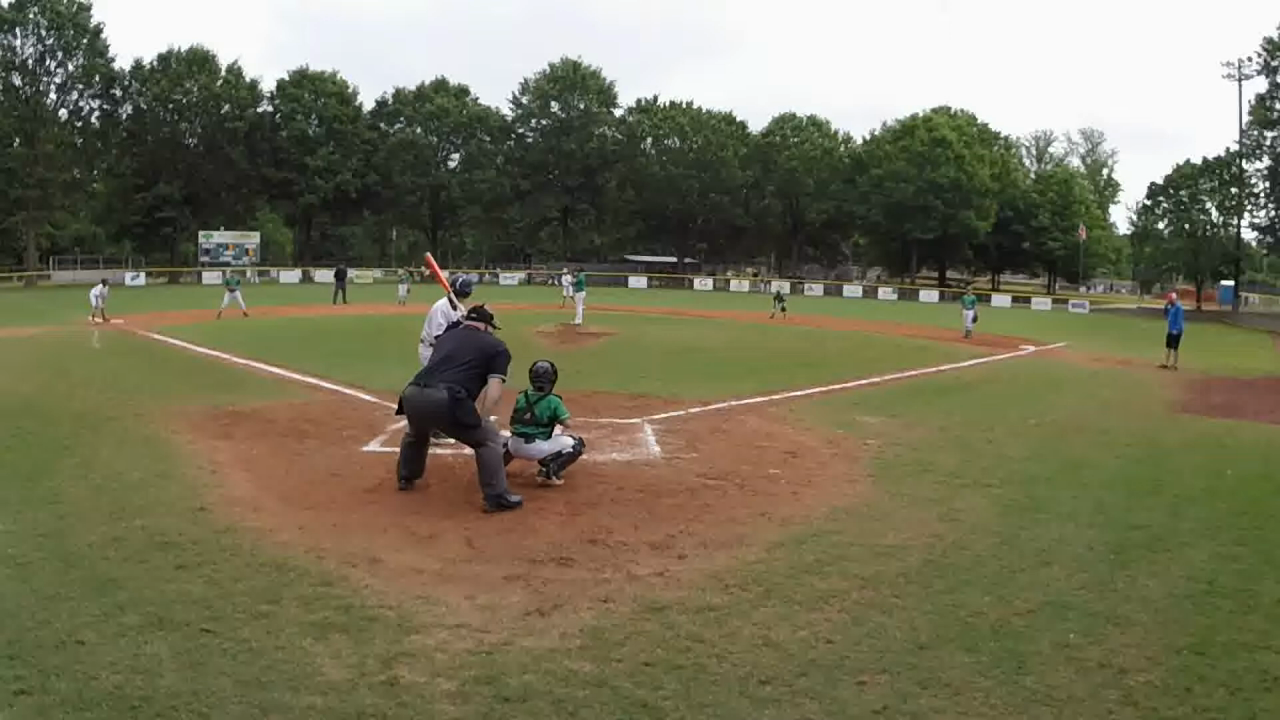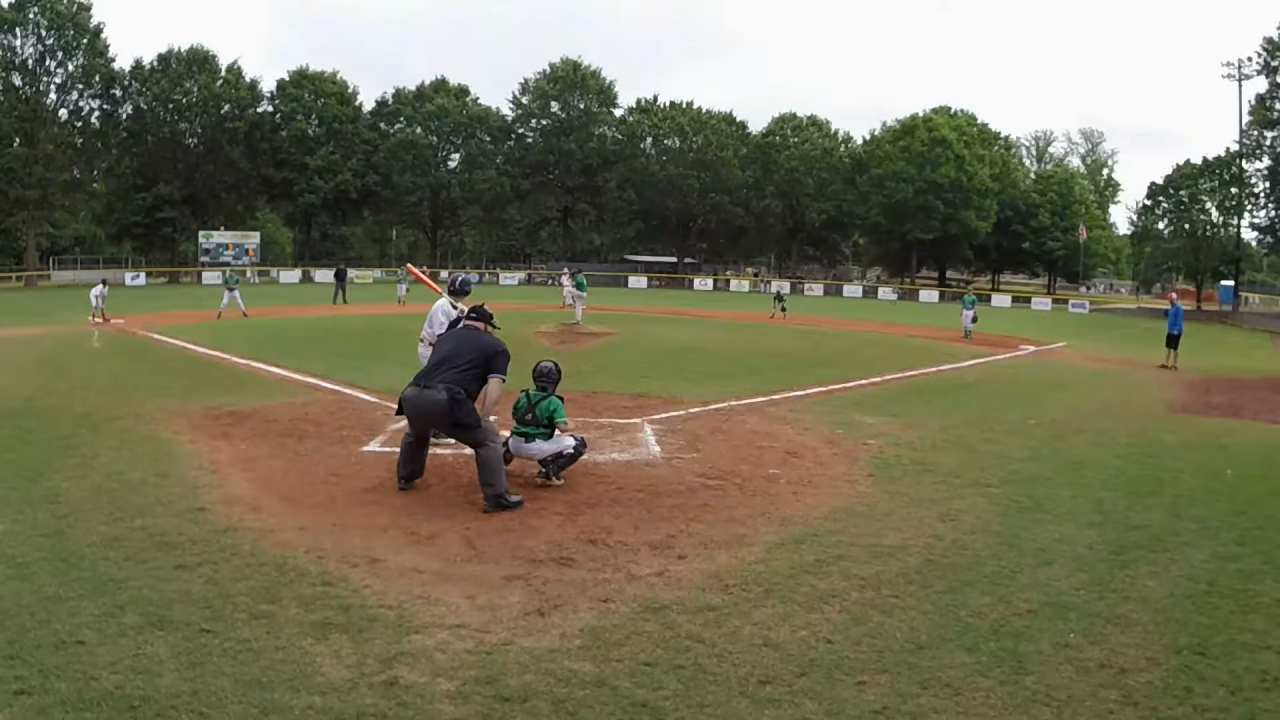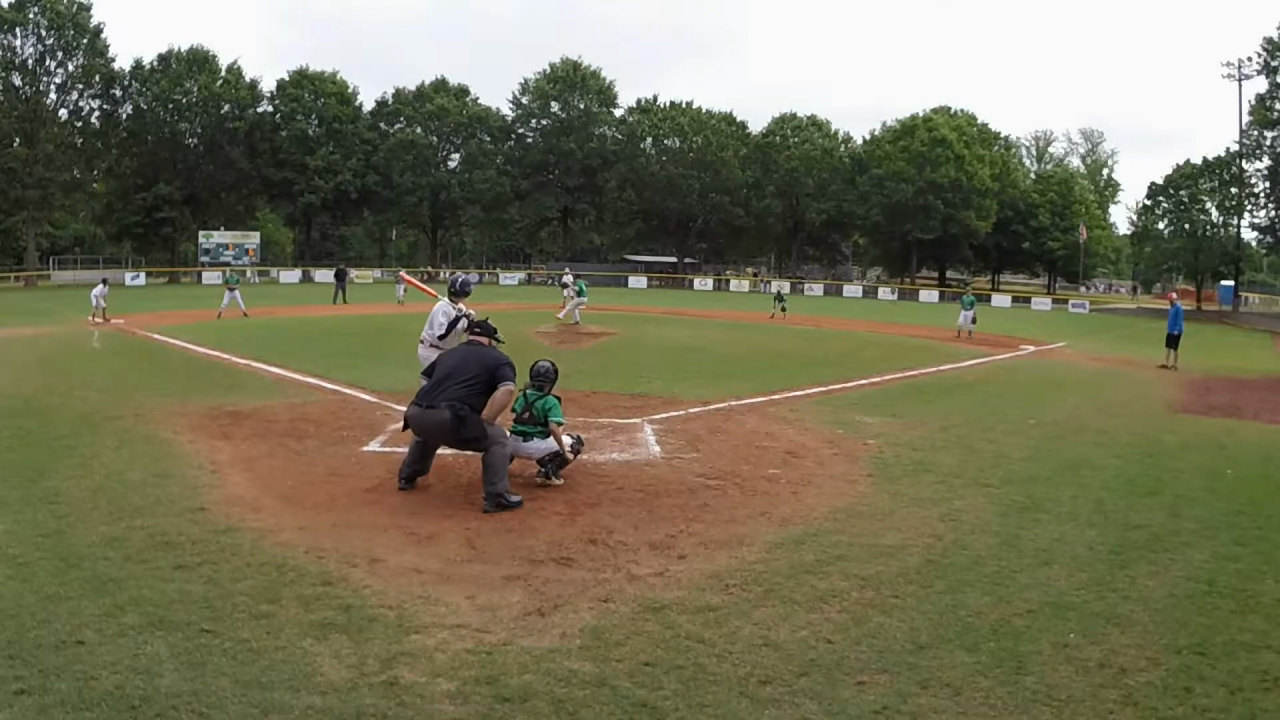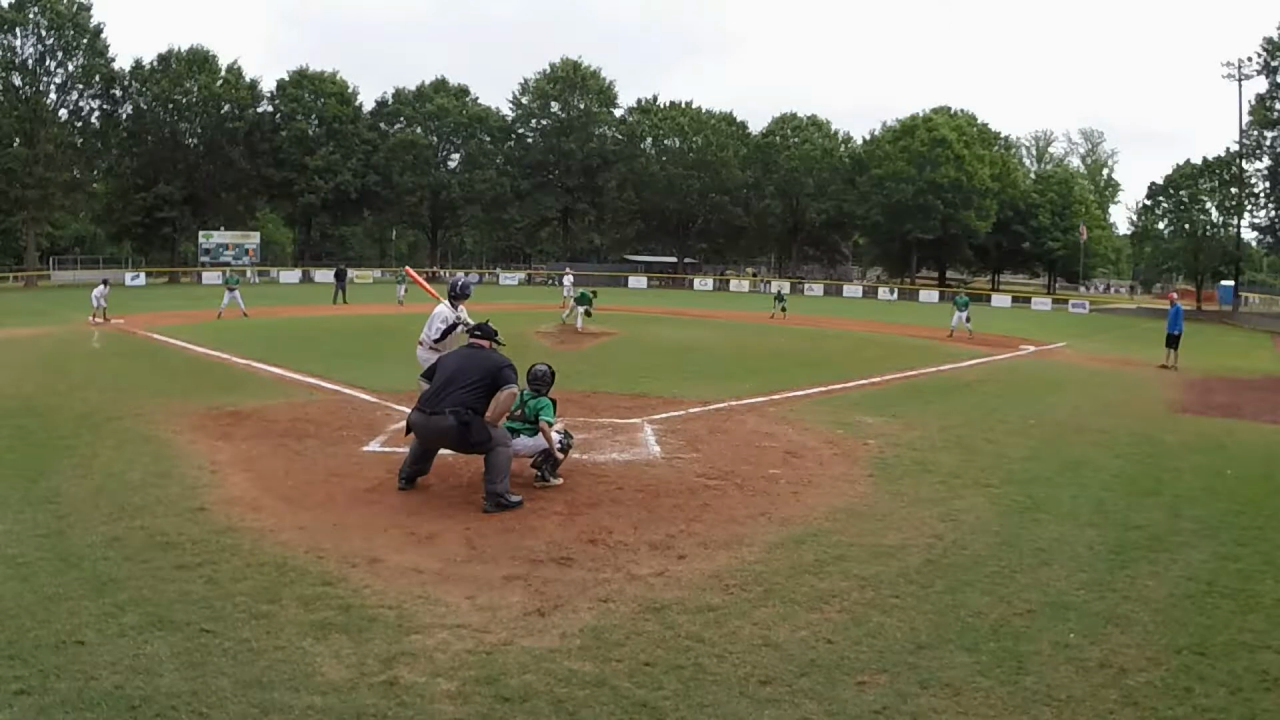
dt=0.5s
person 1, frame 1
left shoulder: (447, 336)
right shoulder: (496, 346)
right elbow: (494, 386)
right wrist: (481, 420)
left hip: (413, 394)
right hip: (445, 400)
left knee: (416, 433)
right knee: (489, 439)
left ankle: (406, 478)
right ankle: (497, 498)
person 1, frame 2
left shoulder: (446, 336)
right shoulder: (495, 346)
right elbow: (494, 385)
right wrist: (481, 420)
left hip: (412, 395)
right hip: (444, 400)
left knee: (416, 433)
right knee: (489, 439)
left ankle: (405, 478)
right ankle: (497, 498)
person 1, frame 3
left shoulder: (449, 353)
right shoulder: (498, 358)
left elbow: (425, 379)
right elbow: (506, 390)
right wrist: (486, 422)
left hip: (416, 414)
right hip: (448, 418)
left knee: (427, 435)
right knee: (498, 440)
left ankle: (407, 478)
right ankle: (497, 498)
person 1, frame 4
left shoulder: (449, 356)
right shoulder: (499, 361)
left elbow: (424, 381)
right elbow: (511, 392)
right wrist: (489, 423)
left hip: (420, 421)
right hip: (453, 425)
right knee: (501, 440)
left ankle: (407, 477)
right ankle: (497, 498)
